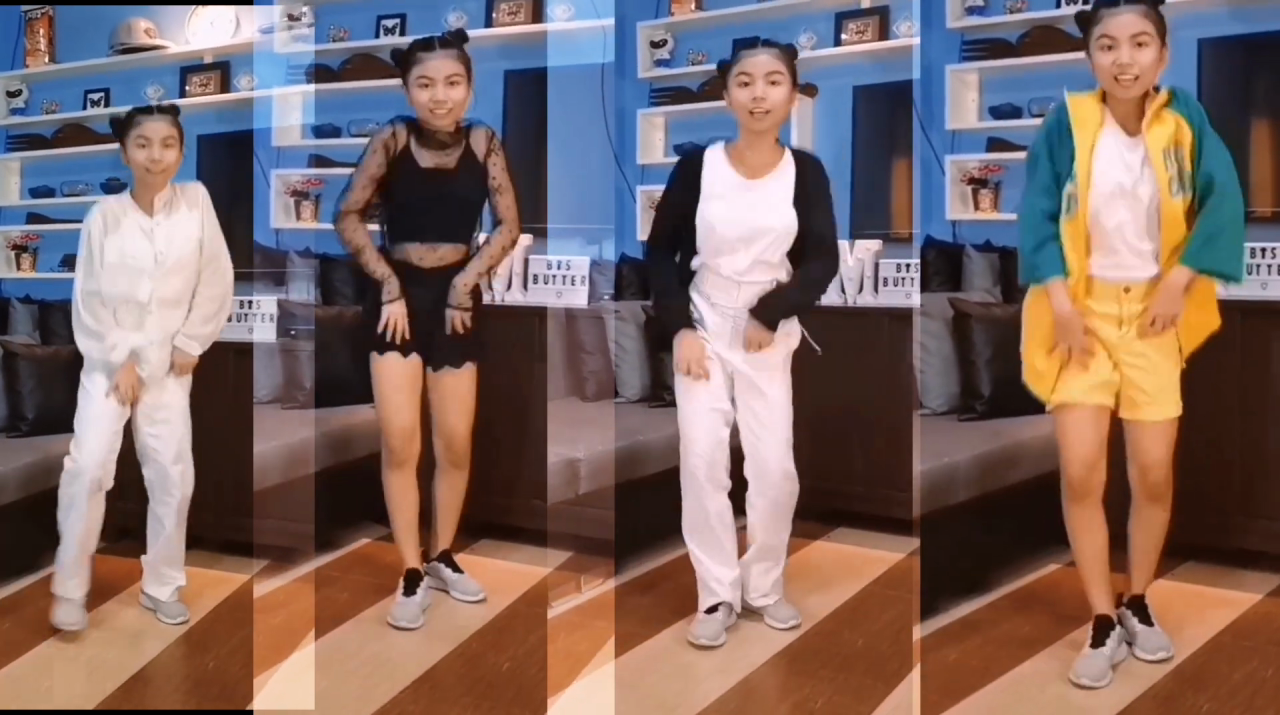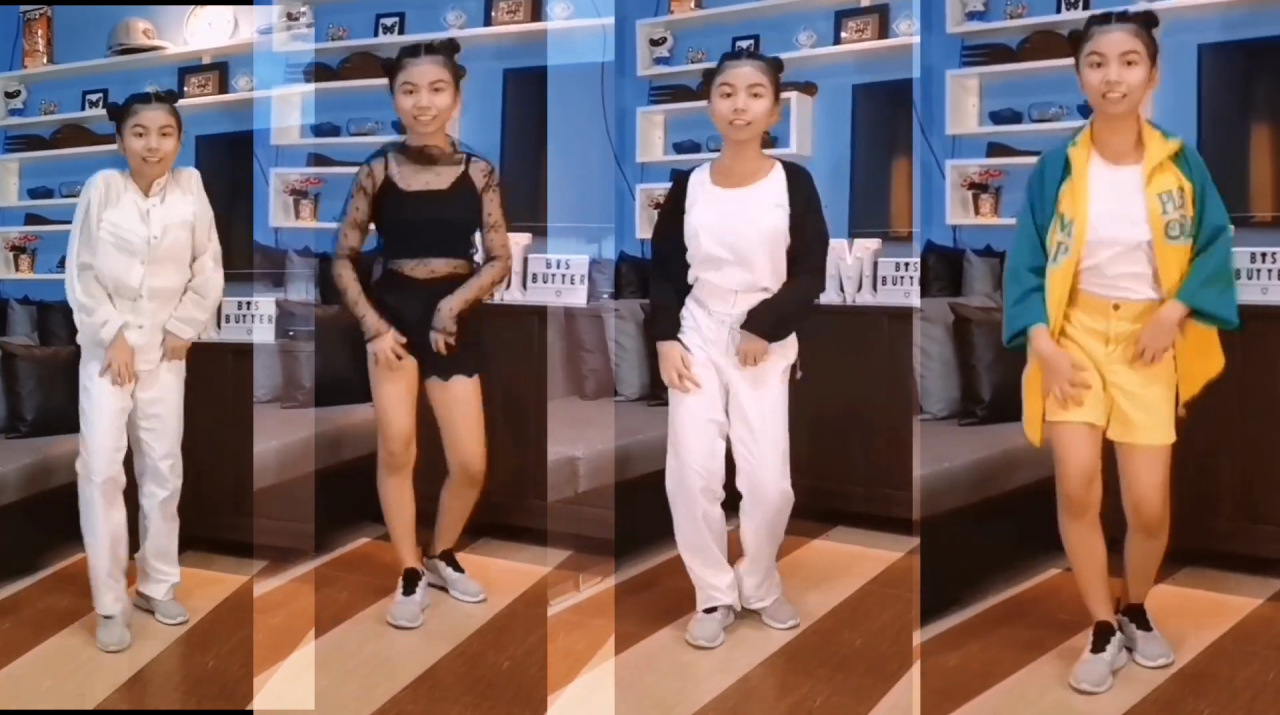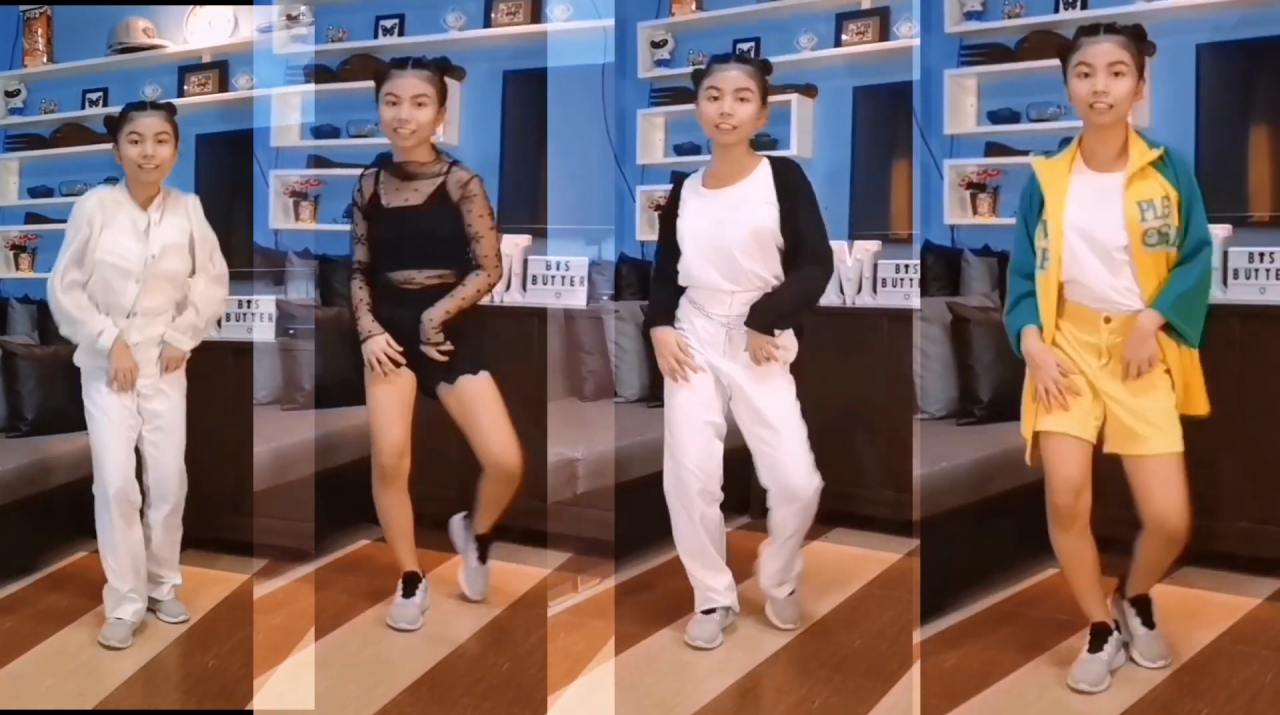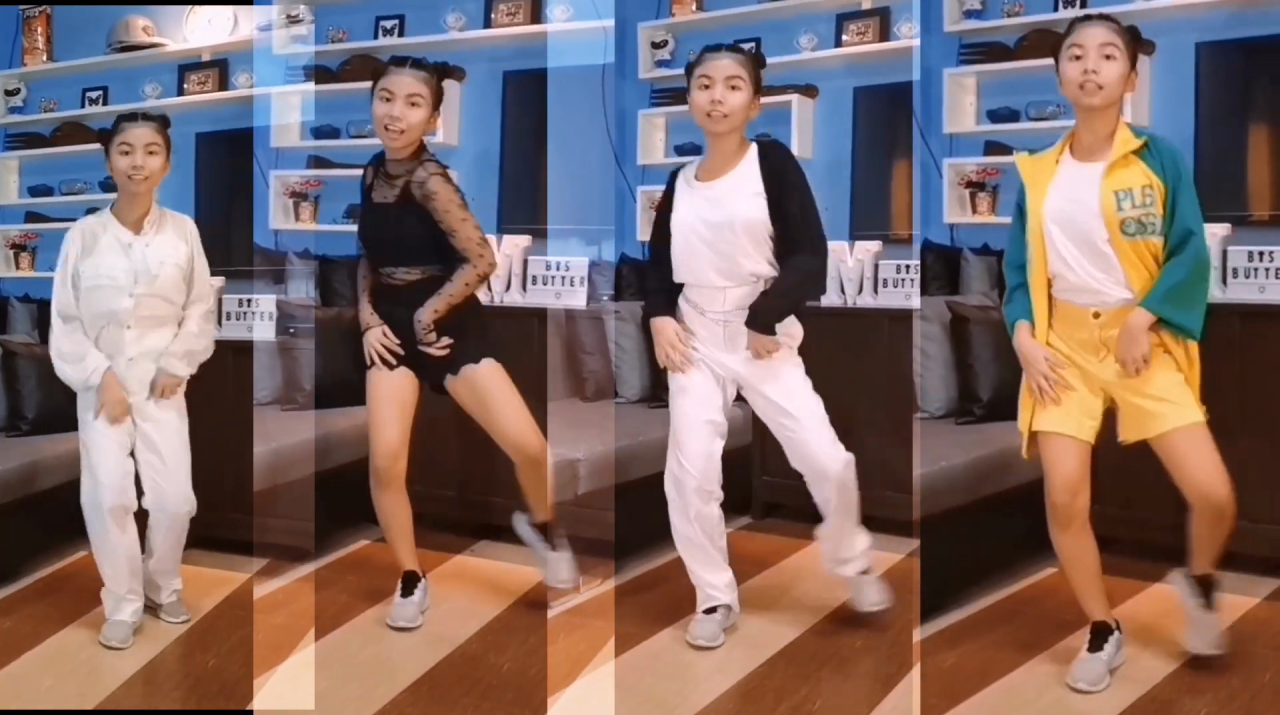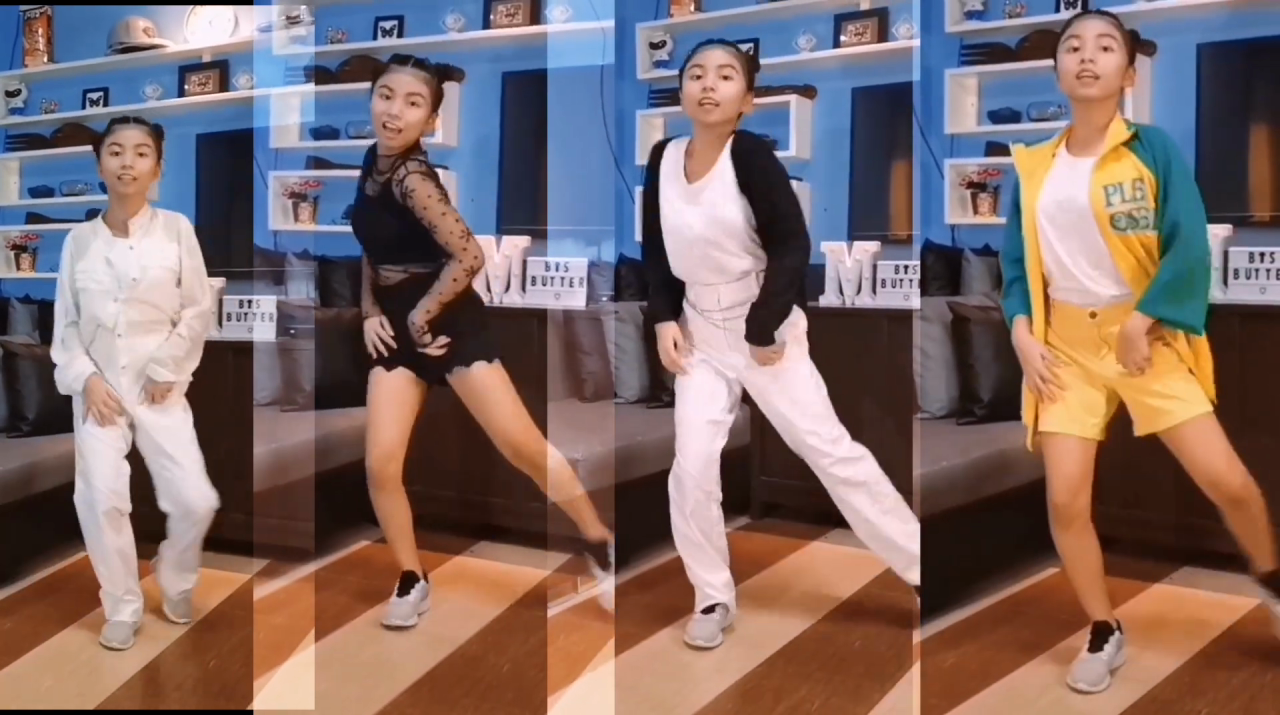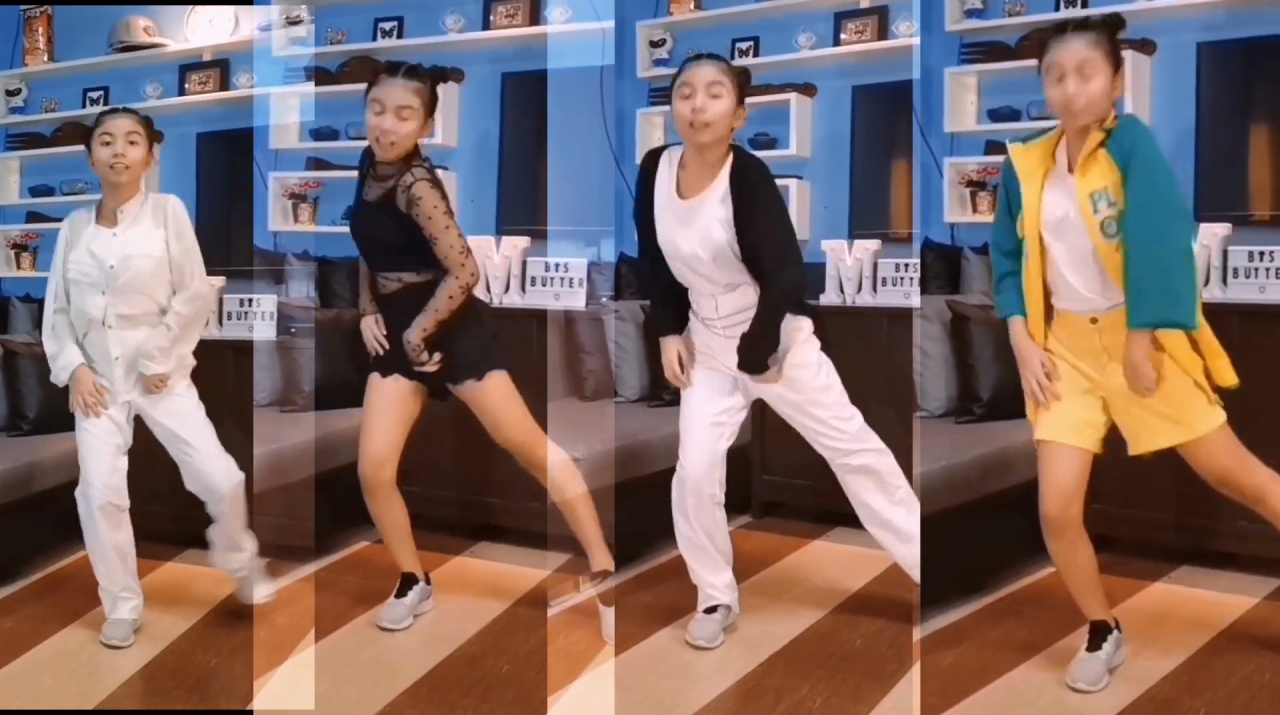
dt=0.1s
person 1, frame 1
left shoulder: (1183, 118)
right shoulder: (1067, 124)
left elbow: (1221, 203)
right elbow: (1037, 219)
left wrist: (1180, 279)
right wrist: (1060, 303)
left hip: (1150, 313)
right hip: (1078, 310)
left knee: (1154, 475)
right knee: (1081, 468)
left ankle: (1135, 602)
right ankle: (1101, 623)
person 1, frame 2
left shoulder: (1180, 160)
right shoulder: (1056, 169)
left elbow: (1215, 244)
right elbow: (1027, 266)
left wrist: (1175, 310)
right wrist: (1041, 343)
left hip: (1148, 340)
right hip: (1072, 337)
left knee: (1150, 505)
right knee: (1077, 487)
left ankle: (1134, 609)
right ankle: (1105, 629)
person 1, frame 3
left shoulder: (1167, 169)
right shoulder: (1046, 180)
left elbow: (1196, 258)
right elbow: (1022, 273)
left wrist: (1152, 322)
right wrist: (1033, 346)
left hip: (1139, 353)
right hip: (1064, 348)
left knee: (1170, 519)
right knee: (1065, 499)
left ankle: (1136, 600)
right ankle: (1100, 630)
person 1, frame 4
left shoulder: (1156, 158)
right shoulder: (1036, 171)
left elbow: (1188, 254)
right elbow: (1020, 266)
left wrist: (1145, 319)
right wrist: (1024, 337)
left hip: (1140, 343)
right hip: (1059, 343)
left knee: (1212, 491)
right knee: (1063, 499)
left ankle: (1199, 579)
right ankle: (1103, 630)
person 1, frame 5
left shoulder: (1152, 149)
right shoulder: (1033, 165)
left elbow: (1188, 247)
right elbow: (1017, 261)
left wrist: (1142, 321)
right wrist: (1022, 334)
left hip: (1145, 337)
right hip: (1062, 344)
right knee: (1065, 501)
right ankle: (1105, 630)
person 1, frame 6
left shoulder: (1132, 142)
right shoulder: (1021, 167)
left elbow: (1162, 246)
right elbow: (1009, 262)
left wrist: (1141, 338)
right wrist: (1021, 339)
left hip: (1150, 341)
right hip: (1065, 349)
right knee: (1058, 511)
right ankle: (1103, 631)
person 2, frame 1
left shoulder: (804, 171)
right shoulder: (698, 166)
left elbow: (821, 263)
right elbow: (664, 253)
left wrist: (771, 314)
right wrist: (679, 327)
left hip: (765, 335)
right hip: (701, 329)
left knee: (774, 470)
right knee: (702, 464)
left ankle: (763, 585)
right ankle: (718, 593)
person 2, frame 2
left shoulder: (793, 182)
right shoulder: (688, 186)
left elbow: (809, 275)
right elbow: (664, 269)
left wrist: (764, 326)
right wrist: (666, 337)
left hip: (763, 347)
right hip: (695, 341)
left knee: (769, 485)
right knee: (692, 477)
left ankle: (759, 587)
right ankle: (714, 596)
person 2, frame 3
left shoulder: (784, 178)
right shoulder: (686, 188)
left elbow: (814, 267)
right elbow: (665, 268)
left wrist: (767, 321)
right wrist: (662, 326)
left hip: (757, 345)
right hip: (690, 344)
left knee: (796, 480)
right knee: (691, 480)
left ankle: (779, 580)
right ankle: (714, 598)
person 2, frame 4
left shoulder: (774, 160)
right shoulder: (681, 179)
left elbow: (808, 257)
right elbow: (661, 259)
left wrist: (767, 317)
right wrist: (660, 316)
left hip: (763, 337)
right hip: (697, 340)
left knee: (827, 461)
right knee: (689, 475)
left ankle: (853, 562)
right ankle: (715, 598)
person 2, frame 5
left shoulder: (751, 156)
right shoulder: (662, 159)
left elbow: (793, 250)
left wrist: (762, 330)
right wrist: (664, 318)
left hip: (767, 331)
right hip: (701, 335)
left knee: (835, 454)
right knee: (691, 472)
left ankle: (924, 568)
right ankle: (713, 596)
person 2, frame 6
left shoulder: (747, 175)
right shoulder: (654, 169)
left elbow: (783, 271)
left wrist: (758, 353)
right wrist: (669, 332)
left hip: (774, 340)
right hip: (706, 342)
left knee: (852, 447)
right knee: (695, 474)
right ankle: (717, 597)
person 3, frame 1
left shoulder: (483, 141)
right shoulder: (392, 139)
left elbow: (508, 226)
right elbow: (348, 216)
left wrist: (468, 281)
right wrist: (390, 286)
left hip: (451, 301)
right hip: (398, 298)
left knee: (455, 448)
right knee: (400, 446)
left ankle: (441, 557)
right ankle: (412, 573)
person 3, frame 2
left shoulder: (475, 170)
right shoulder: (377, 169)
left elbow: (500, 259)
right elbow: (344, 257)
left wrist: (455, 305)
right wrist: (369, 320)
left hip: (449, 321)
right hip: (391, 316)
left knee: (469, 464)
right knee: (396, 452)
left ankle: (442, 556)
right ankle: (411, 575)
person 3, frame 3
left shoulder: (460, 181)
right shoulder: (371, 181)
left elbow: (488, 267)
right elbow: (360, 268)
left wrist: (438, 314)
right wrist: (368, 330)
left hip: (447, 326)
right hip: (392, 325)
left knee: (505, 461)
right knee: (389, 462)
left ankle: (475, 529)
right ankle: (410, 579)
person 3, frame 4
left shoulder: (428, 180)
right shoulder: (376, 171)
left elbow: (481, 259)
left wrist: (428, 316)
right wrist: (367, 318)
left hip: (444, 321)
right hip: (392, 324)
left knee: (527, 445)
right knee: (385, 465)
left ankle: (540, 522)
right ankle: (412, 579)
person 3, frame 5
left shoulder: (413, 178)
right shoulder: (375, 163)
left elbow: (468, 257)
left wrist: (421, 315)
right wrist: (370, 310)
left hip: (446, 320)
right hip: (395, 322)
left knee: (525, 447)
right knee: (381, 465)
left ankle: (601, 544)
right ankle: (411, 578)
person 3, frame 6
left shoulder: (422, 184)
right shoulder: (372, 166)
left elbow: (461, 270)
left wrist: (420, 330)
right wrist: (370, 310)
left hip: (451, 328)
right hip: (396, 331)
left knee: (532, 450)
right knee: (373, 473)
left ankle: (604, 571)
right ankle: (413, 580)
person 4, frame 1
left shoulder: (195, 199)
right shoulder: (104, 216)
left elbow: (217, 279)
right elbow: (86, 299)
left wrist: (190, 344)
right wrist: (119, 361)
left hip: (171, 362)
right hip: (107, 360)
left knee: (173, 479)
right knee: (87, 469)
left ankle: (162, 587)
right ankle: (69, 587)
person 4, frame 2
left shoulder: (189, 186)
right shoulder: (102, 187)
left elbow: (208, 267)
right elbow: (80, 272)
left wrist: (185, 328)
right wrist: (110, 334)
left hip: (164, 351)
right hip: (106, 351)
left knee: (163, 470)
right knee: (100, 468)
left ankle: (157, 584)
right ankle: (111, 603)
person 4, frame 3
left shoulder: (187, 209)
right shoulder: (94, 205)
left elbow: (212, 282)
right elbow: (63, 287)
left wrist: (182, 340)
right wrist: (109, 341)
left hip: (163, 363)
right hip: (104, 359)
left knee: (168, 482)
right knee: (117, 485)
left ankle: (160, 587)
right ankle: (123, 607)
person 4, frame 4
left shoulder: (182, 229)
right shoulder: (83, 234)
left elbow: (202, 308)
right elbow: (63, 318)
left wrist: (177, 365)
right wrist: (97, 376)
left hip: (159, 381)
right hip: (101, 381)
left knee: (175, 501)
right knee: (106, 496)
left ankle: (161, 587)
right ankle: (124, 606)
person 4, frame 5
left shoulder: (176, 229)
right shoulder: (80, 240)
left elbow: (198, 310)
right elbow: (66, 326)
left wrist: (168, 373)
right wrist: (86, 379)
left hip: (158, 385)
right hip: (98, 385)
left knee: (197, 500)
right knee: (100, 498)
left ankle: (177, 582)
right ankle: (123, 608)
person 4, frame 6
left shoulder: (167, 211)
right shoulder: (72, 226)
left elbow: (195, 297)
right elbow: (57, 309)
left wrist: (162, 362)
right wrist: (74, 368)
left hip: (158, 374)
right hip: (95, 377)
left knee: (221, 479)
right knee: (99, 492)
left ankle: (241, 564)
right ankle: (123, 606)
